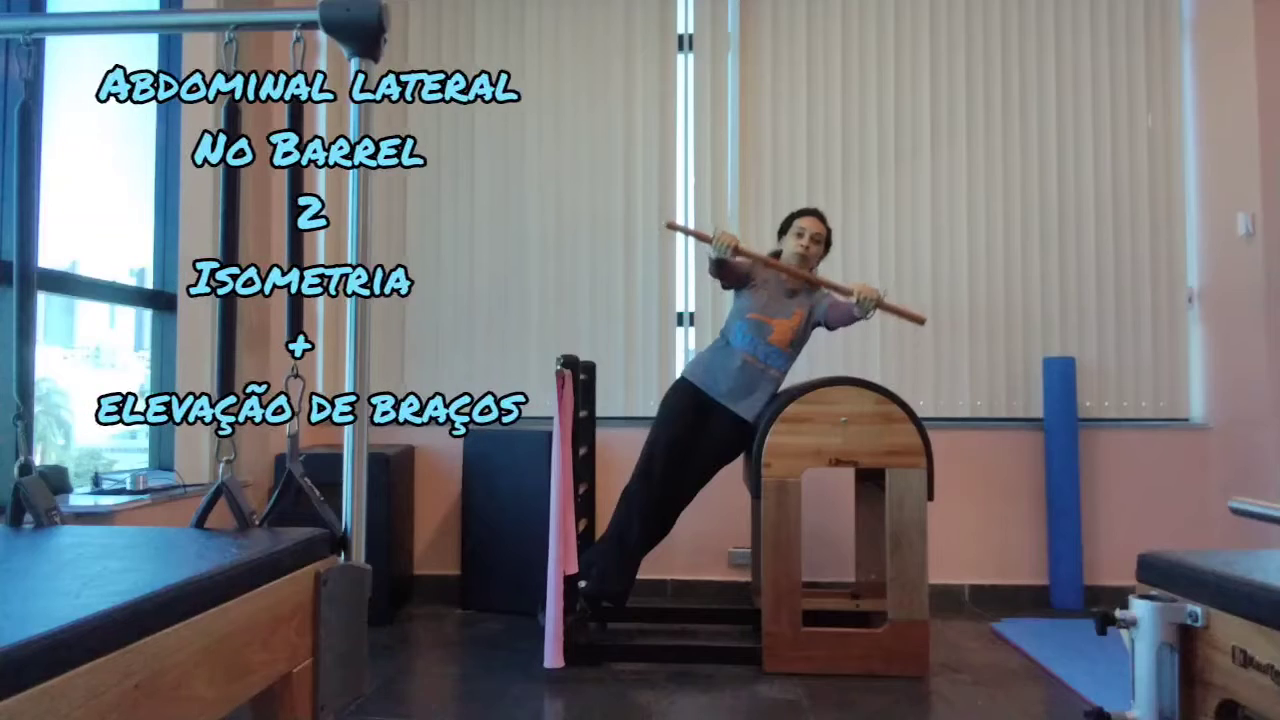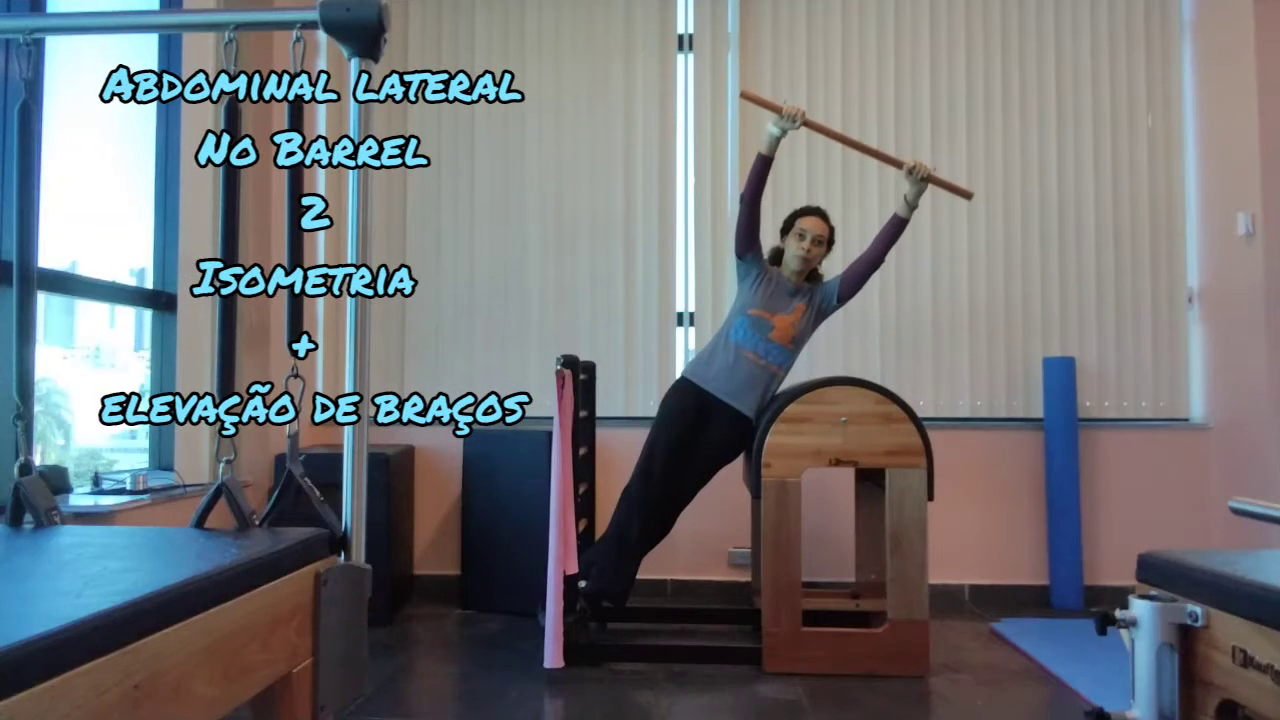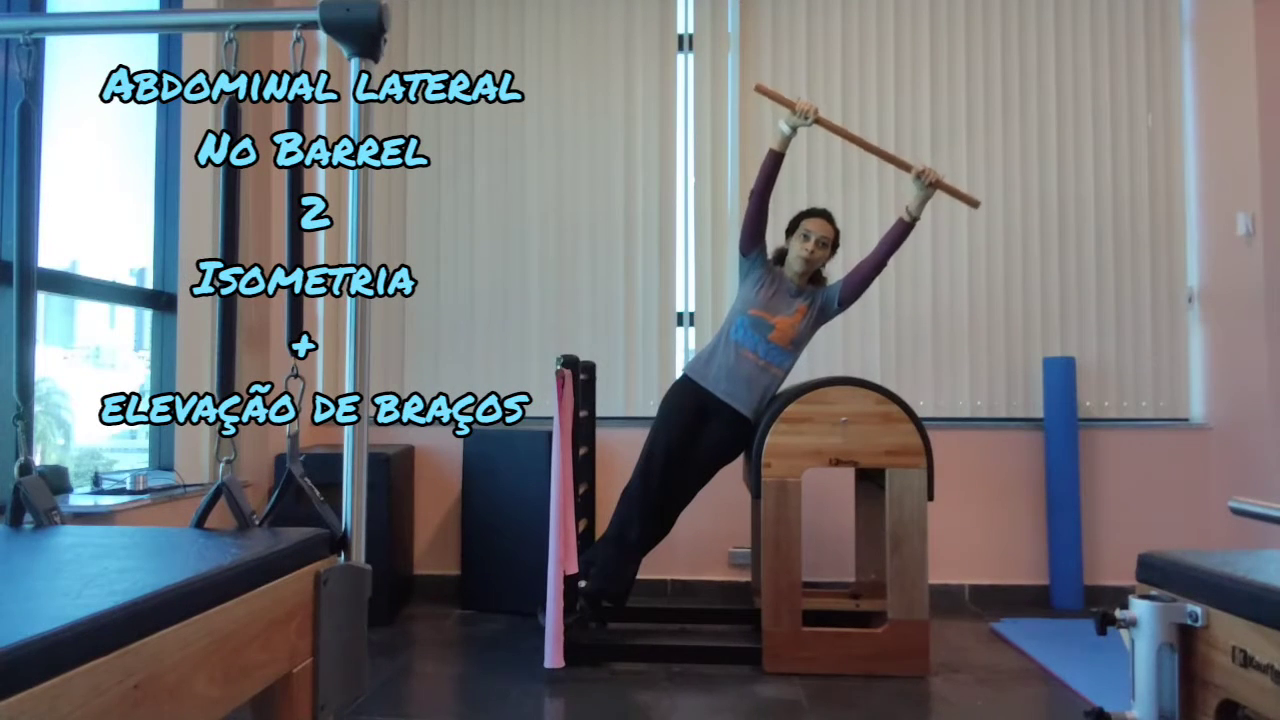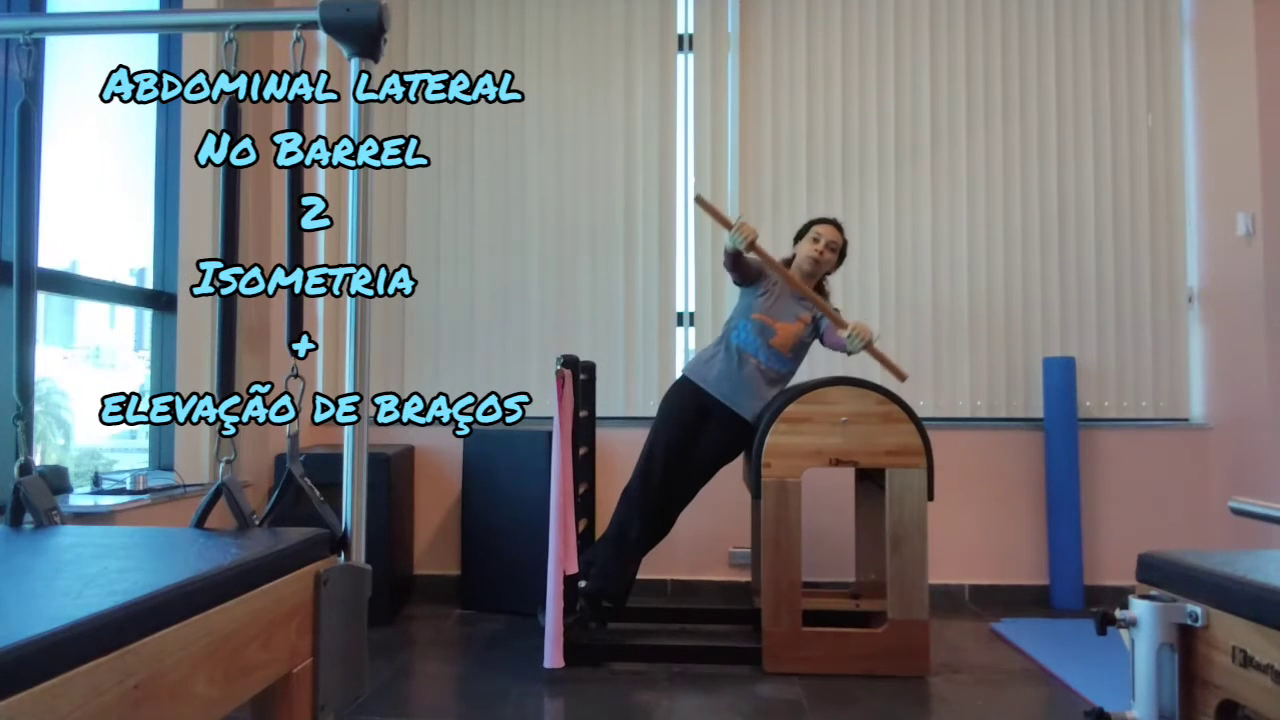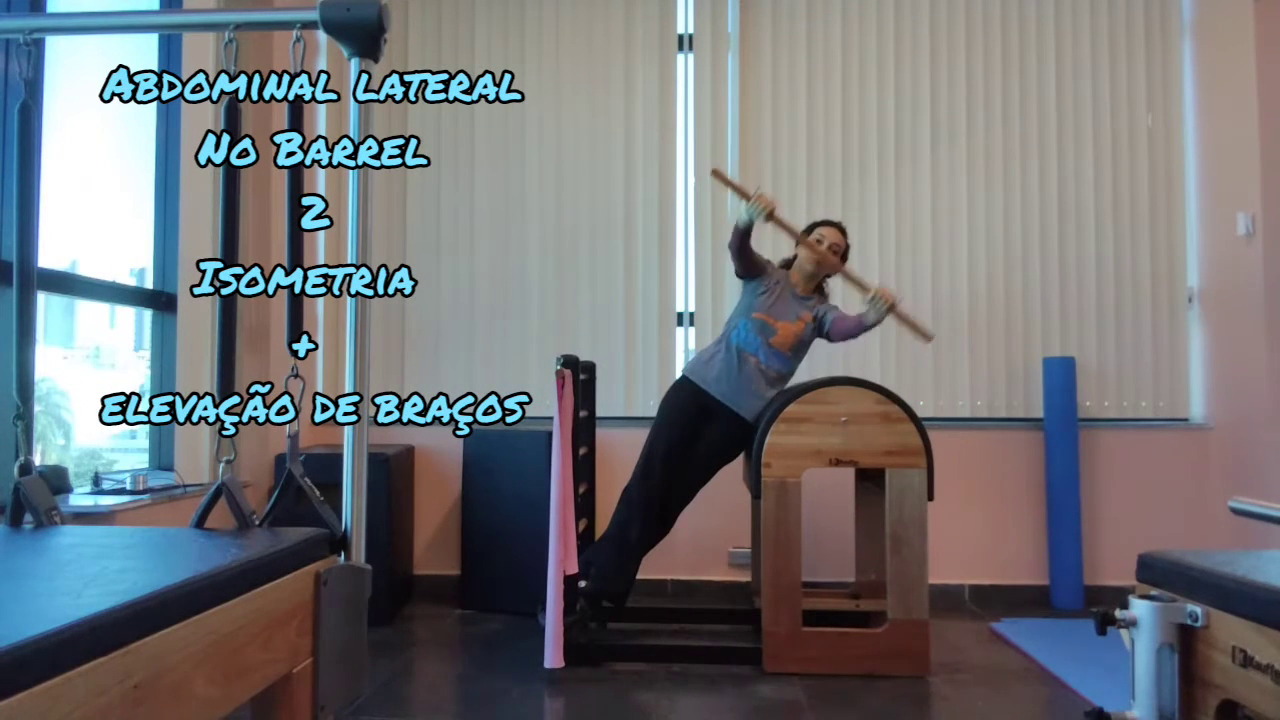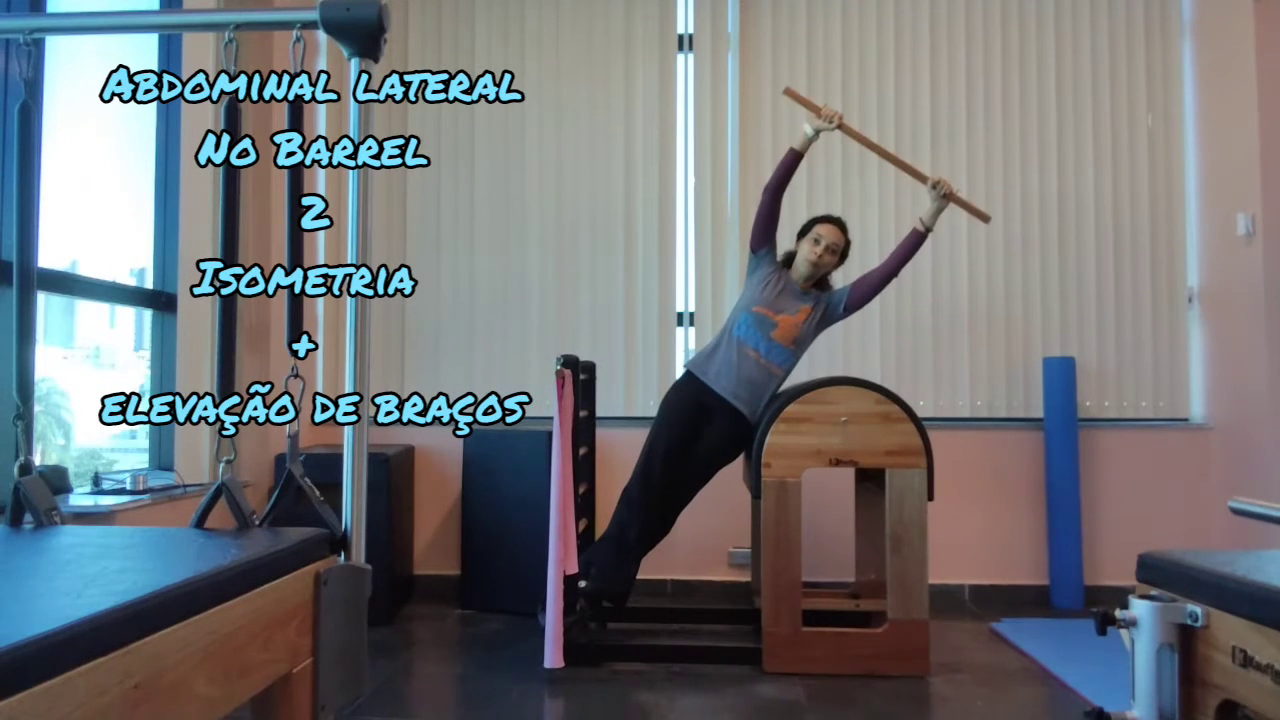
dt=0.7s
person 1, frame 1
left shoulder: (814, 302)
right shoulder: (753, 276)
left elbow: (839, 315)
right elbow: (721, 272)
left wrist: (862, 306)
right wrist: (719, 251)
left hip: (741, 414)
right hip: (697, 387)
left knee: (670, 500)
right knee: (648, 484)
left ankle: (602, 588)
right ankle: (593, 580)
person 1, frame 2
left shoulder: (821, 298)
right shoulder: (755, 272)
left elbow: (873, 258)
right elbow: (749, 203)
left wrist: (909, 201)
right wrist: (774, 137)
left hip: (740, 414)
right hip: (697, 387)
left knee: (671, 499)
right knee: (648, 484)
left ankle: (601, 588)
right ankle: (591, 580)
person 1, frame 3
left shoulder: (822, 302)
right shoulder: (757, 269)
left elbow: (874, 263)
right elbow: (757, 200)
left wrist: (915, 208)
right wrist: (786, 135)
left hip: (739, 415)
right hip: (697, 386)
left knee: (669, 500)
right knee: (647, 483)
left ankle: (601, 587)
right ankle: (593, 579)
person 1, frame 4
left shoulder: (820, 313)
right shoulder: (761, 278)
left elbow: (834, 337)
right elbow: (733, 266)
left wrist: (852, 340)
right wrist: (736, 244)
left hip: (741, 416)
right hip: (698, 386)
left knee: (671, 499)
right knee: (647, 484)
left ankle: (599, 589)
right ankle: (591, 580)
person 1, frame 5
left shoulder: (821, 313)
right shoulder: (762, 277)
left elbow: (847, 329)
right elbow: (737, 249)
left wrist: (874, 314)
right wrist: (748, 219)
left hip: (741, 416)
right hip: (698, 387)
left knee: (671, 499)
right knee: (648, 483)
left ankle: (601, 588)
right ankle: (593, 579)
person 1, frame 6
left shoulder: (827, 305)
right shoulder: (765, 268)
left elbow: (887, 271)
right elbow: (770, 196)
left wrist: (930, 216)
right wrist: (809, 136)
left hip: (739, 415)
right hip: (699, 384)
left knee: (671, 499)
right knee: (648, 482)
left ankle: (602, 586)
right ankle: (593, 579)
